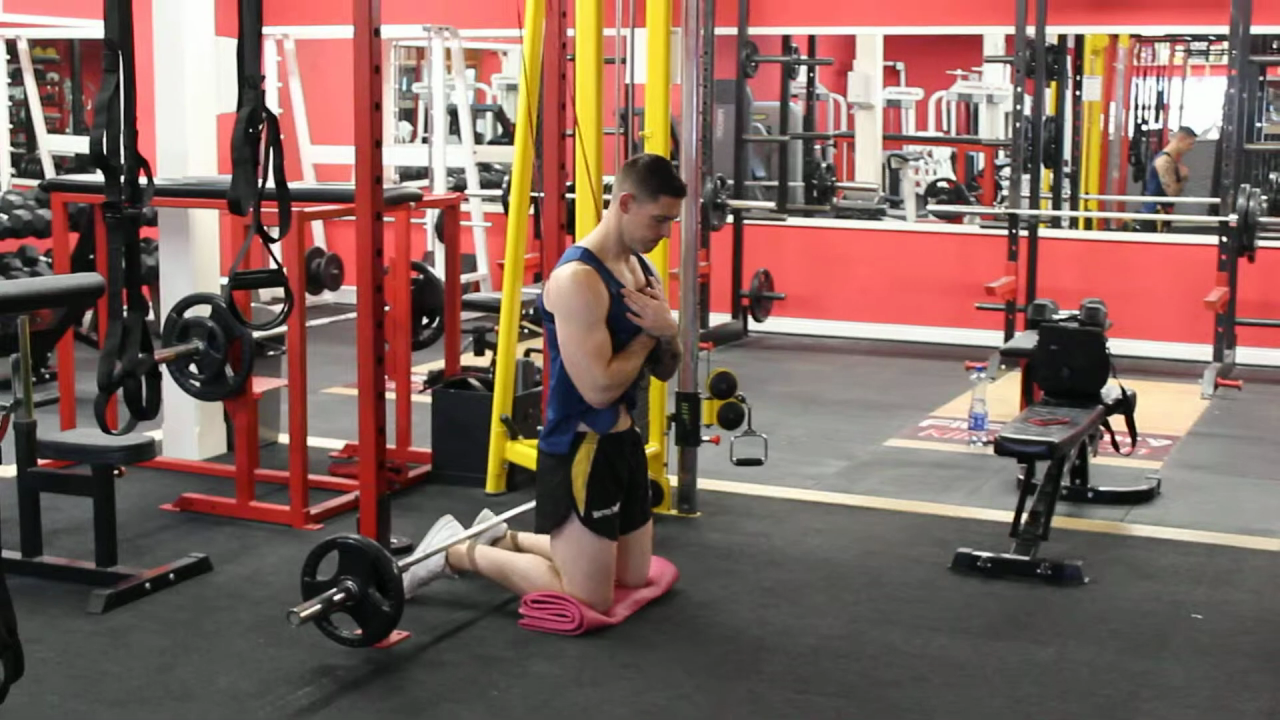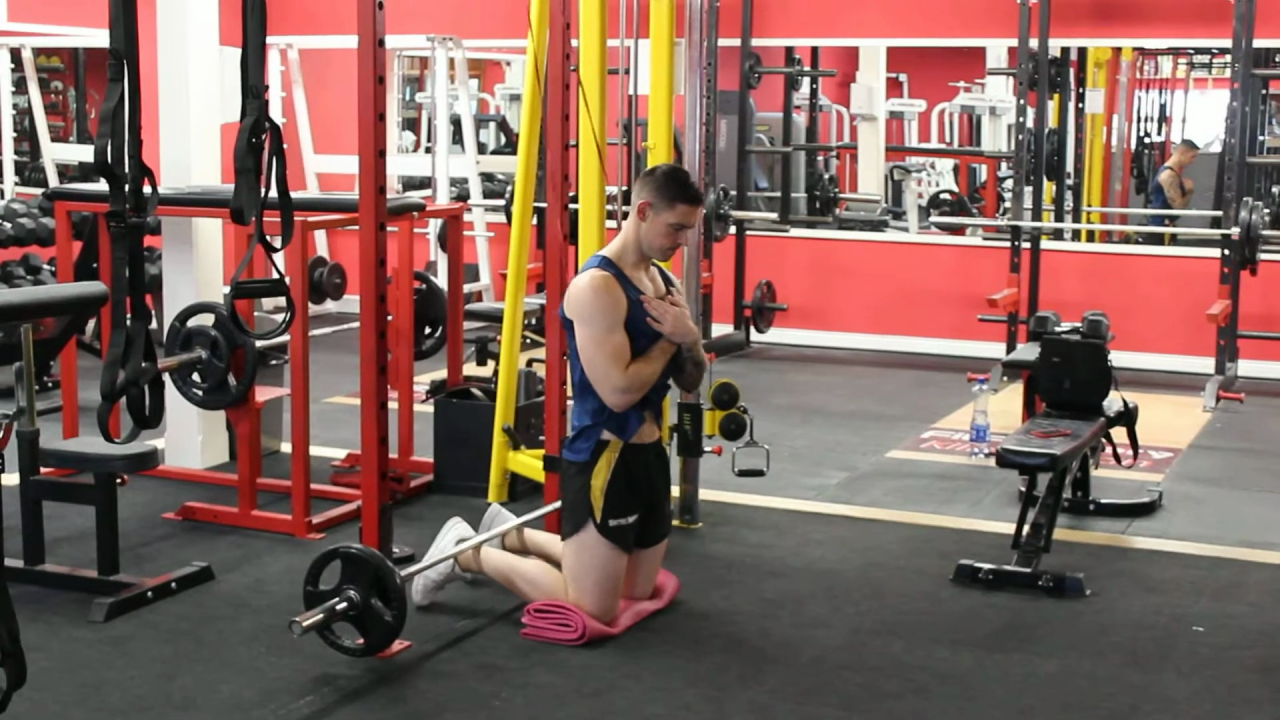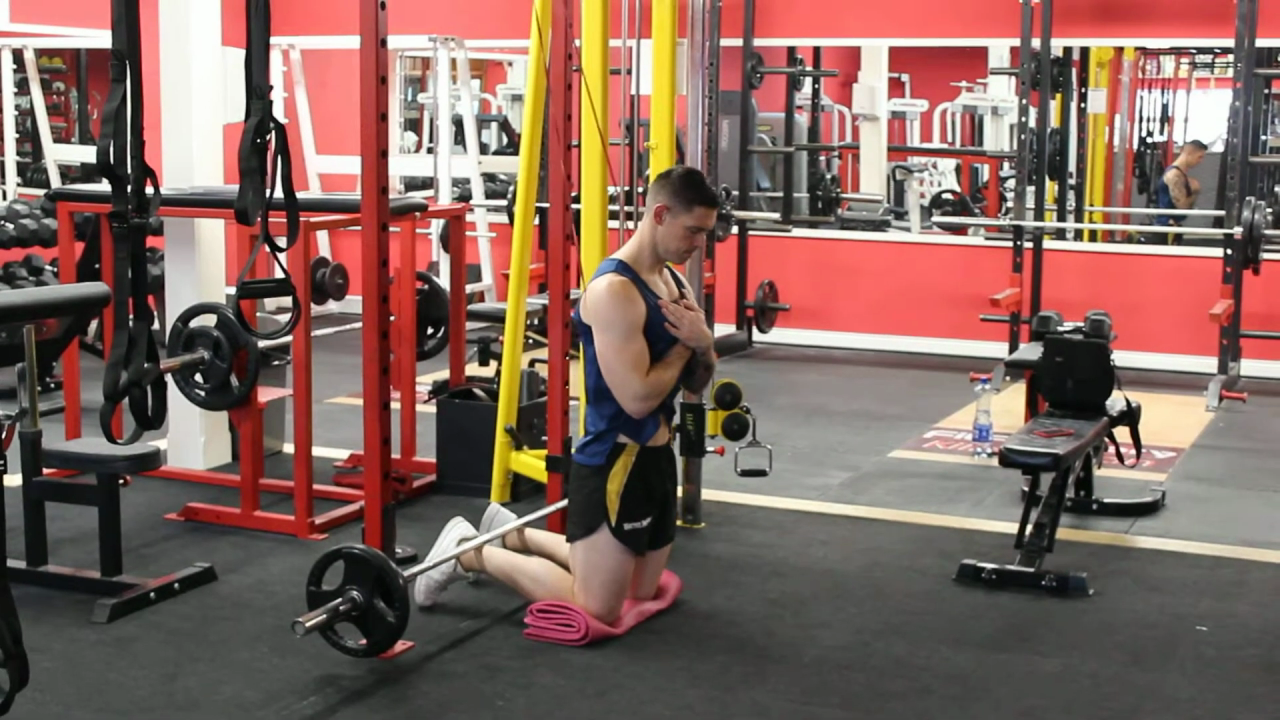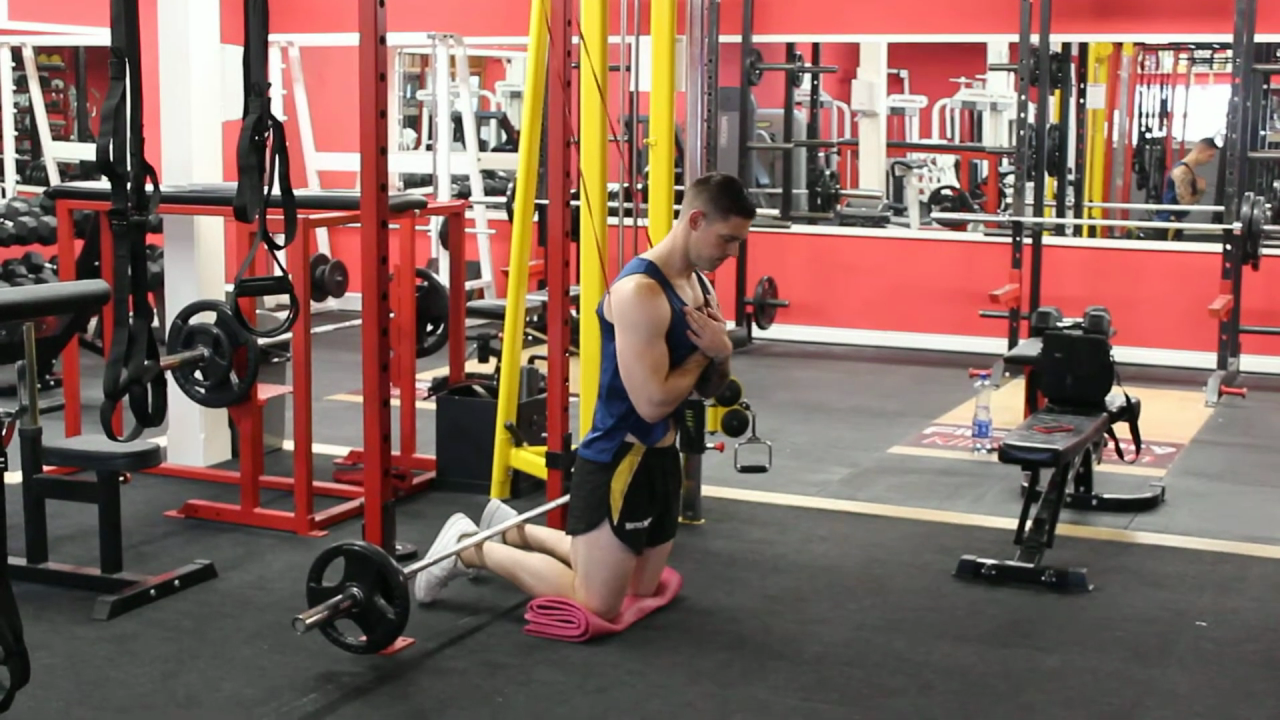
dt=0.7s
person 1, frame 1
left shoulder: (643, 270)
right shoulder: (577, 280)
left elbow: (665, 369)
right elbow: (598, 388)
left wrist: (668, 331)
right wrist: (648, 331)
left hip: (622, 440)
right hip: (579, 450)
left knee: (634, 579)
right knee: (589, 601)
left ankle: (505, 539)
right ankle: (458, 550)
person 1, frame 2
left shoulder: (666, 282)
right shoulder: (597, 286)
left elbow: (690, 381)
right elbow: (618, 392)
left wrist: (689, 337)
right wrist: (669, 338)
left hip: (647, 451)
right hip: (604, 458)
left knee: (637, 591)
right knee: (593, 611)
left ankle: (511, 535)
right ankle: (466, 552)
person 1, frame 3
left shoulder: (675, 282)
right shoulder: (613, 290)
left elbow: (696, 382)
right elbow: (637, 398)
left wrist: (703, 342)
right wrist: (685, 342)
left hip: (656, 456)
right hip: (615, 463)
left knee: (640, 592)
right knee: (596, 610)
left ankle: (512, 533)
right ankle: (469, 551)
person 1, frame 4
left shoulder: (698, 284)
right shoulder: (639, 292)
left elbow: (708, 388)
right elbow: (652, 402)
left wrist: (722, 352)
right wrist: (704, 350)
left hip: (660, 457)
right hip: (619, 462)
left knee: (642, 587)
right knee: (597, 606)
left ankle: (512, 529)
right ankle: (469, 547)
